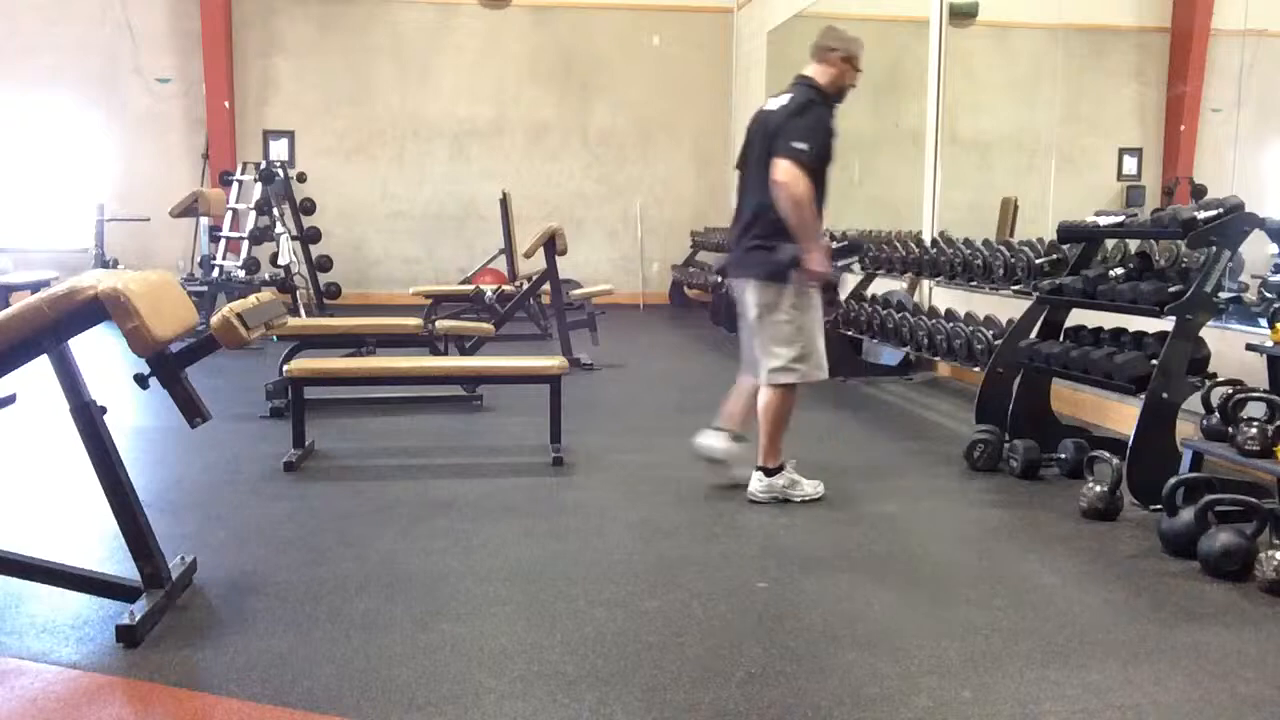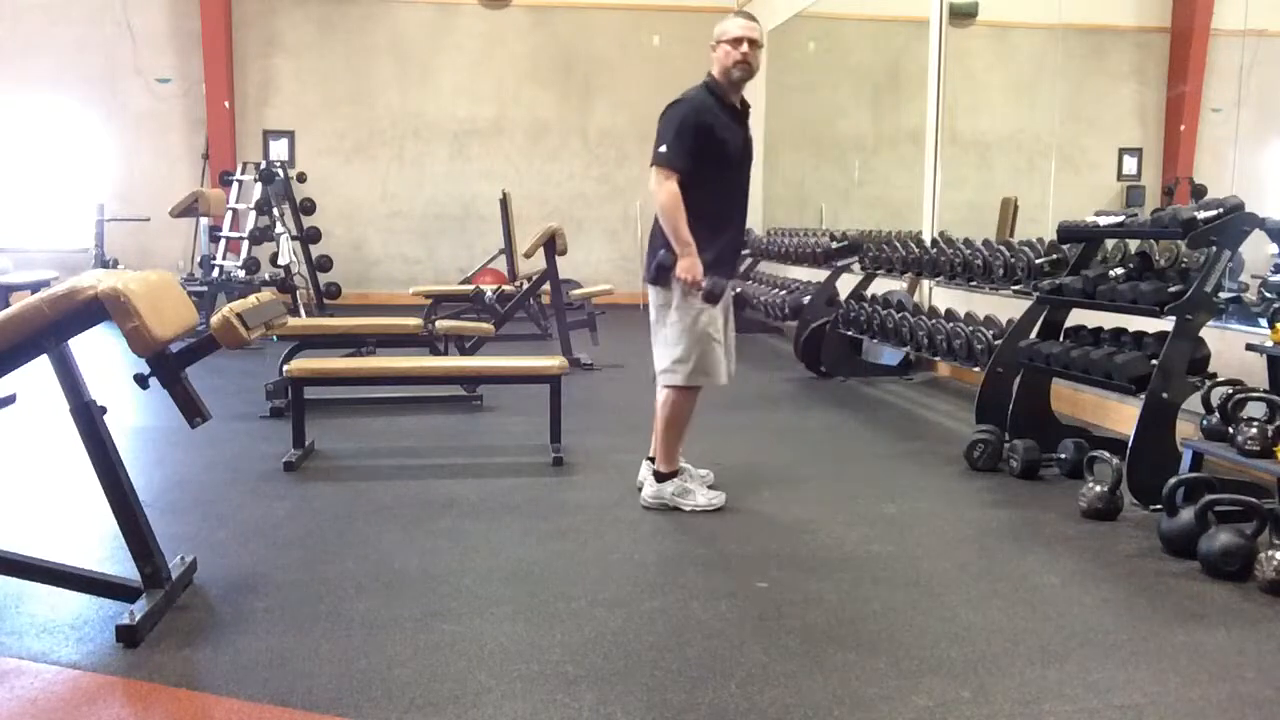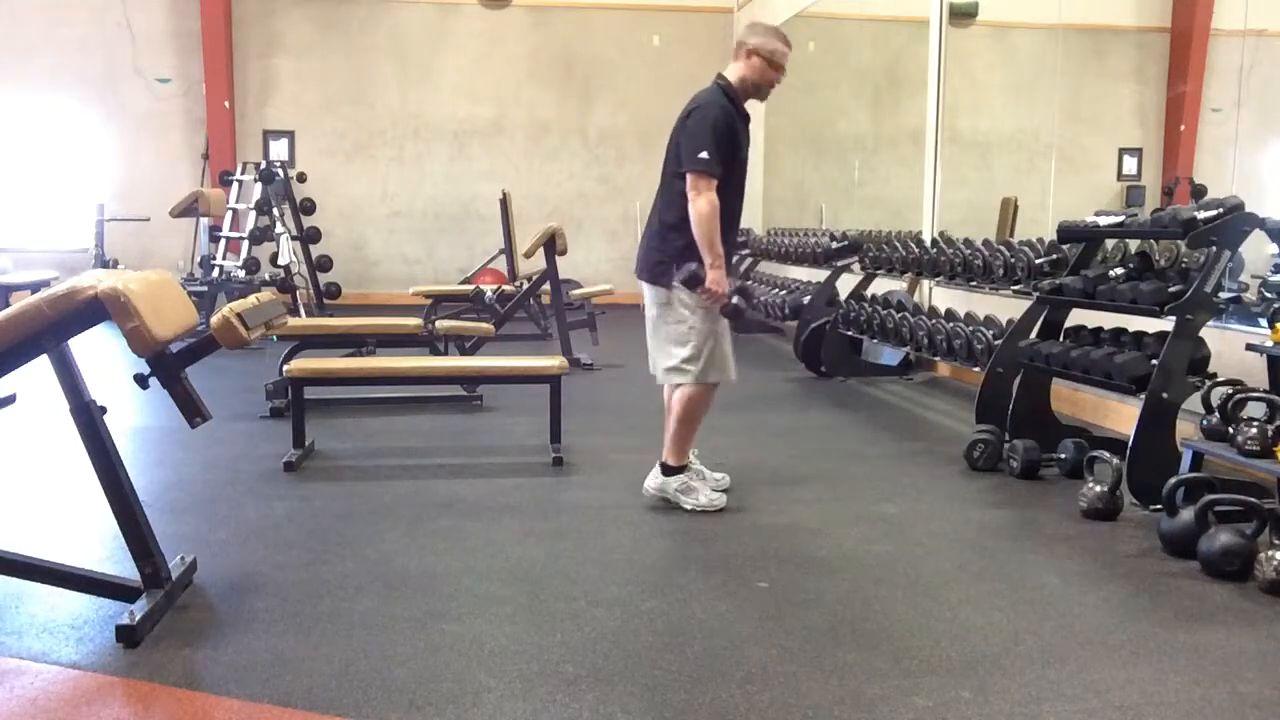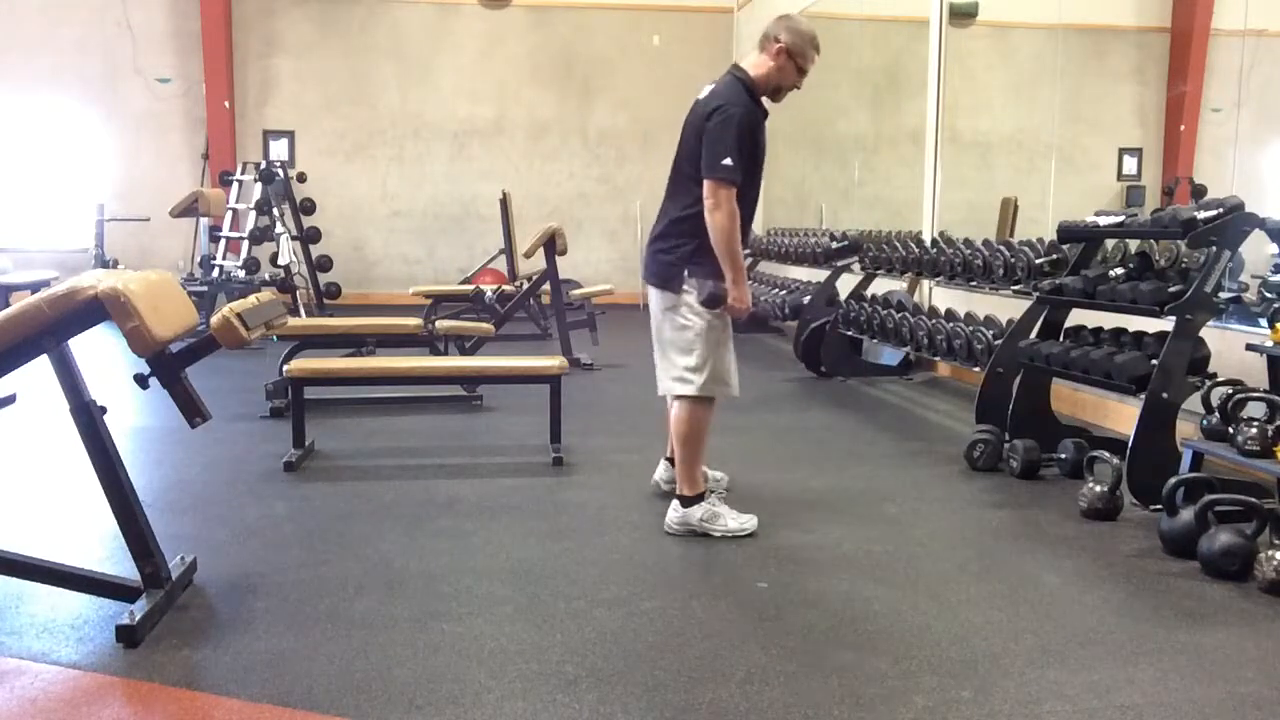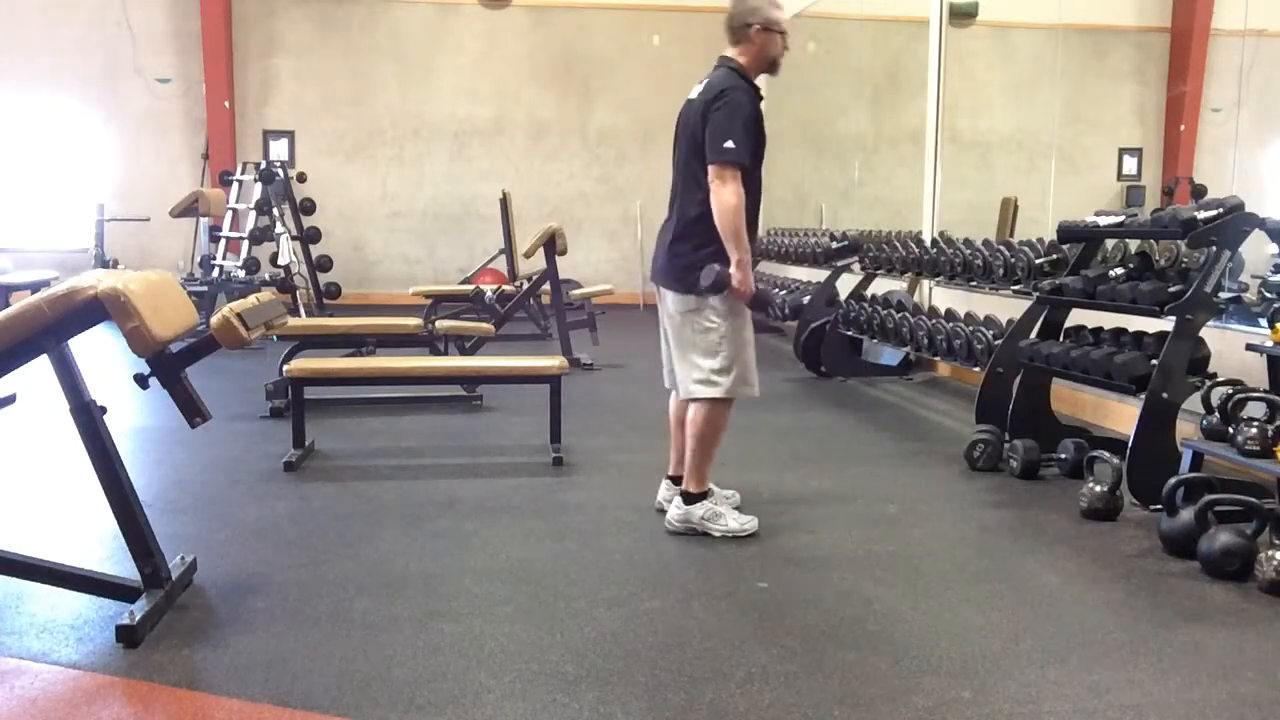
dt=0.7s
person 1, frame 1
left shoulder: (773, 107)
right shoulder: (812, 110)
left elbow: (752, 179)
right elbow: (786, 178)
right wrist: (814, 247)
left hip: (749, 255)
right hip: (780, 260)
left knee: (763, 362)
right knee: (787, 366)
left ankle: (723, 433)
right ankle: (770, 474)
person 1, frame 2
left shoulder: (739, 114)
right shoulder: (691, 109)
right elbow: (663, 184)
right wrist: (686, 254)
left hip: (715, 267)
right hip: (687, 268)
left knee: (686, 370)
right knee: (688, 373)
left ankle: (658, 461)
right ankle: (665, 480)
person 1, frame 3
left shoulder: (732, 112)
right shoulder: (711, 110)
right elbow: (700, 194)
left wrist: (714, 264)
right wrist: (715, 266)
left hip: (685, 262)
right hip: (682, 265)
left knee: (689, 371)
right knee: (701, 371)
left ankle: (679, 461)
right ankle: (669, 472)
person 1, frame 4
left shoulder: (726, 95)
right shoulder: (735, 109)
right elbow: (718, 201)
left wrist: (726, 275)
right wrist: (736, 281)
left hip: (676, 260)
right hip: (691, 268)
left knee: (687, 377)
right knee: (699, 383)
left ankle: (677, 466)
right ankle: (690, 503)
person 1, frame 5
left shoulder: (709, 88)
right shoulder: (735, 95)
right elbow: (724, 184)
right wrist: (740, 262)
left hip: (678, 261)
right hip: (706, 268)
left knee: (691, 382)
right knee: (718, 386)
left ankle: (678, 482)
right ankle: (693, 500)
